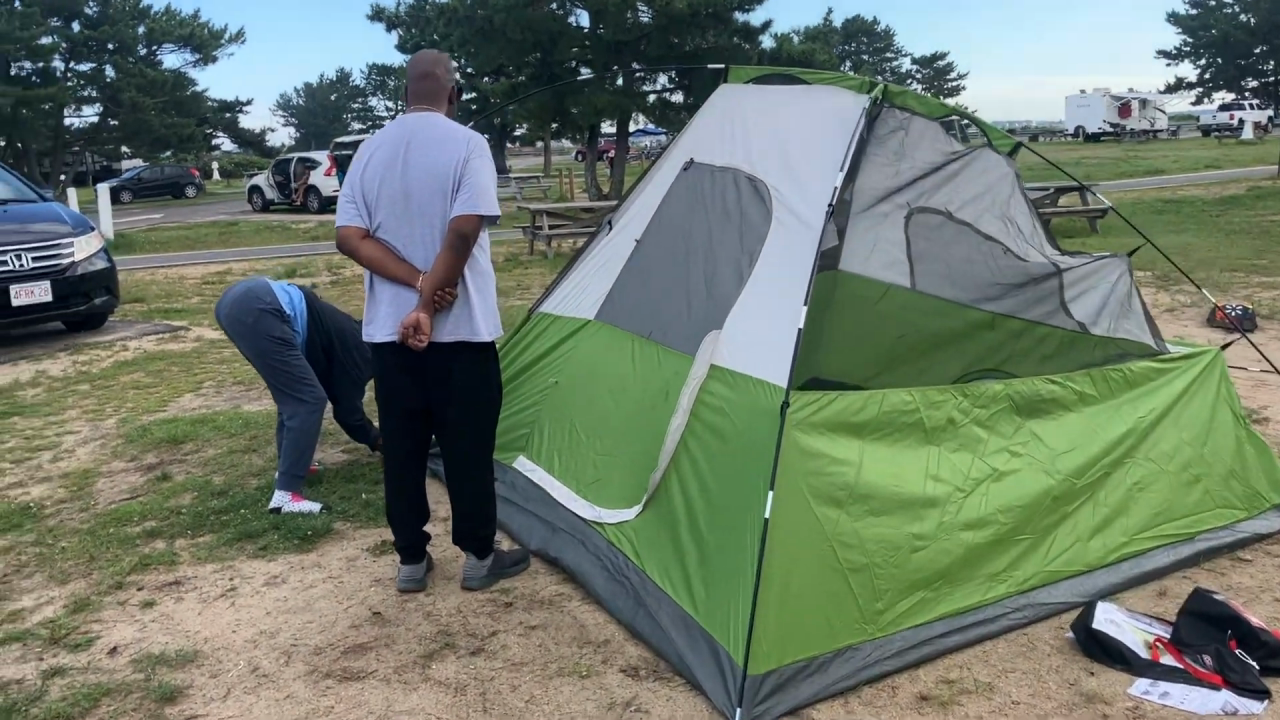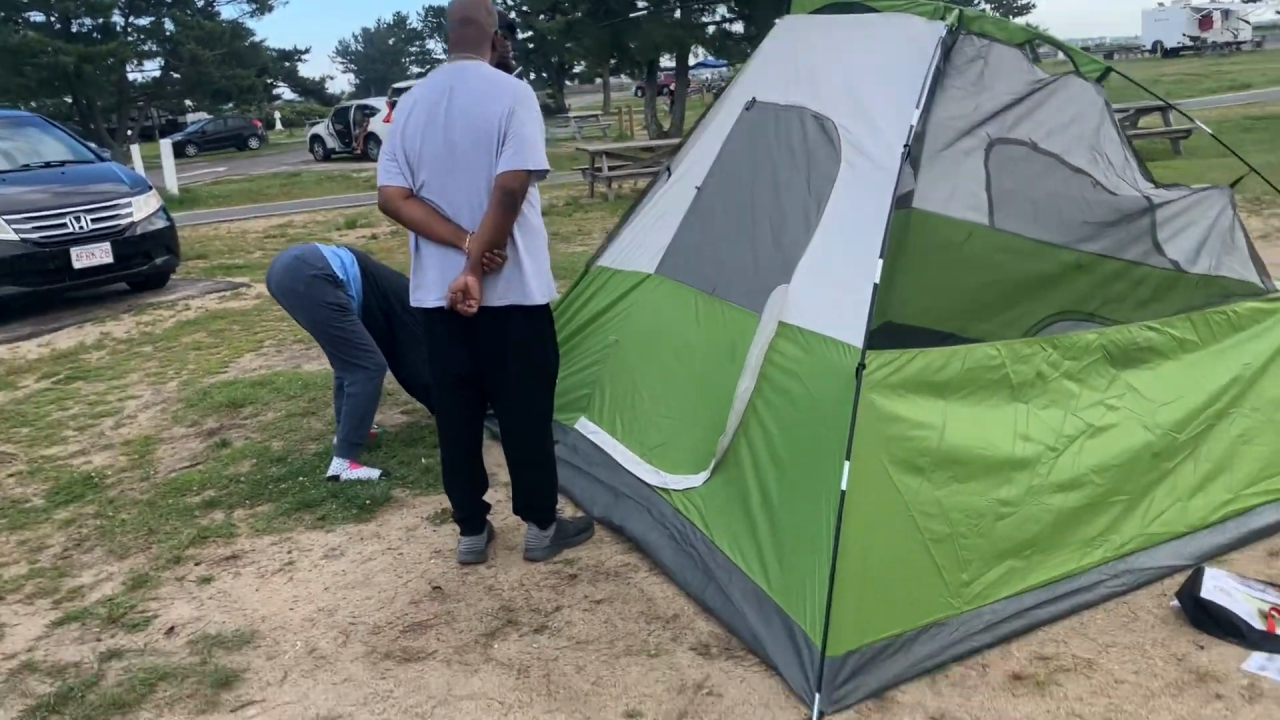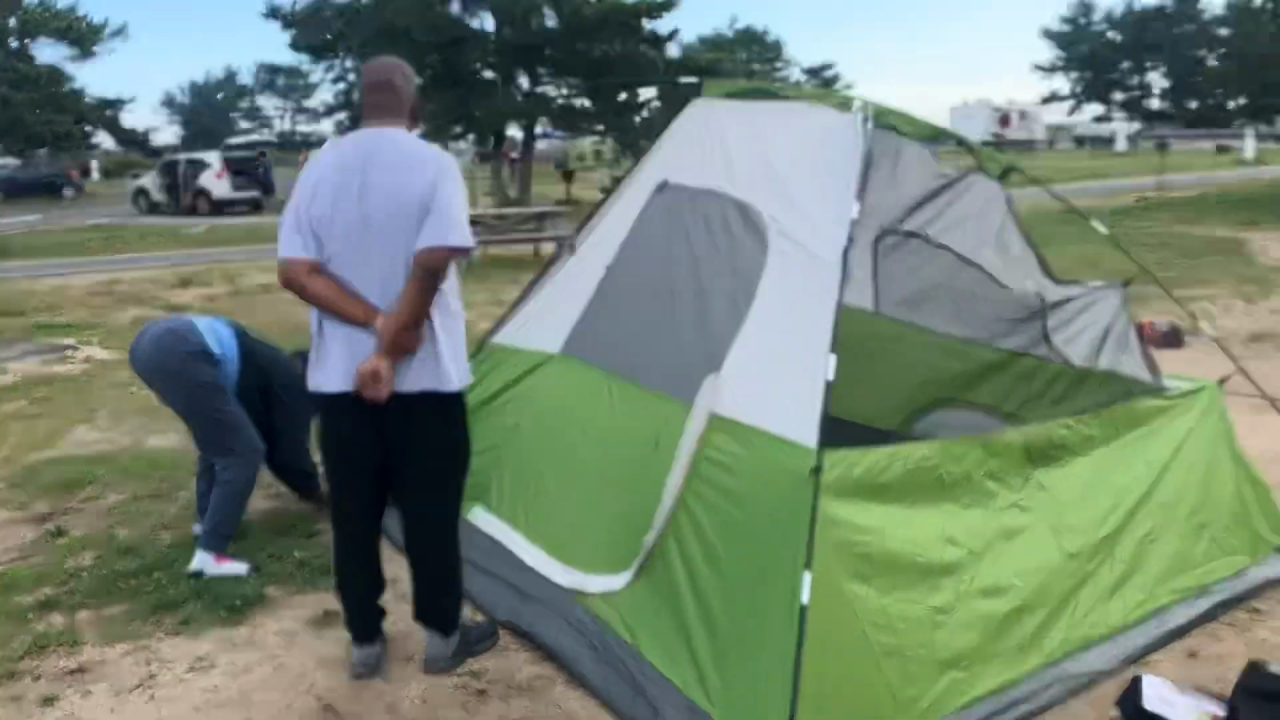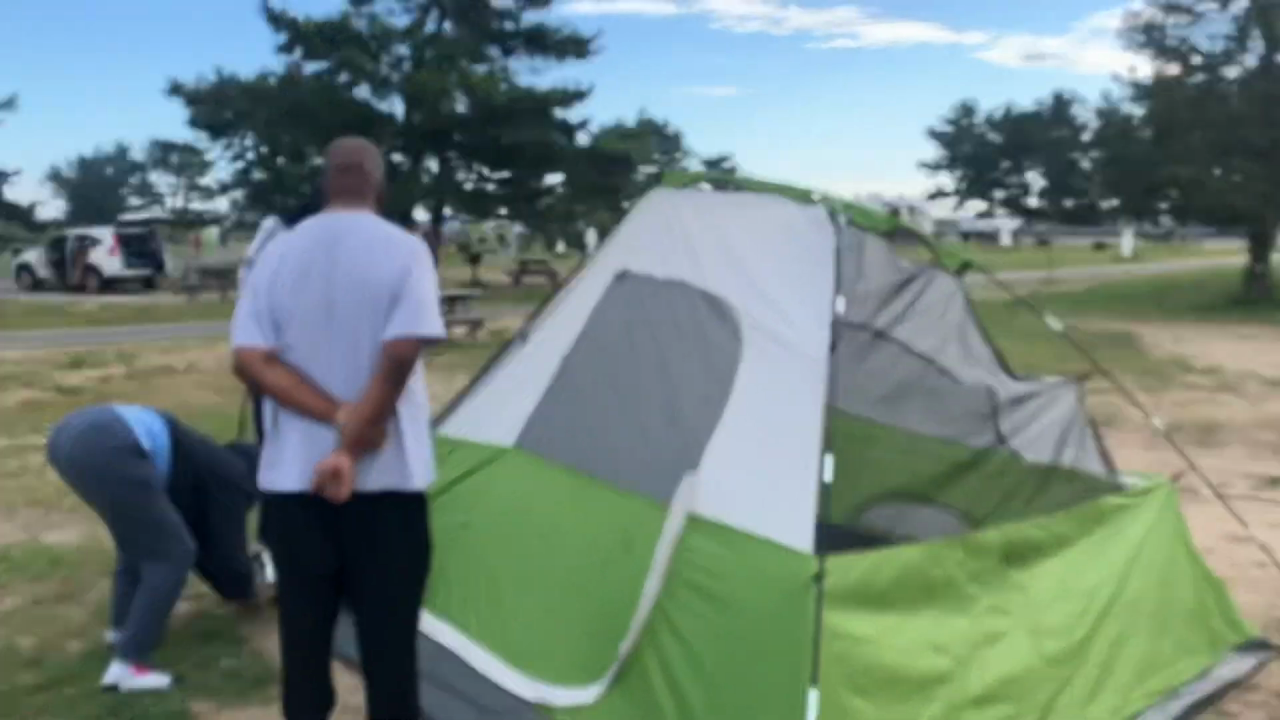
dt=0.7s
person 1, frame 1
left shoulder: (370, 149)
right shoulder: (466, 144)
left elbow: (349, 237)
right elbow: (463, 231)
left wrist: (418, 284)
right wrist: (430, 301)
left hip: (388, 329)
right hip: (458, 327)
left knee: (402, 446)
right knee: (468, 445)
left ankle: (411, 560)
right ankle: (479, 557)
person 1, frame 2
left shoulder: (412, 103)
right shoulder: (510, 93)
left elbow: (393, 197)
right elbow: (512, 186)
left wrist: (465, 243)
right wrist: (477, 266)
left hip: (435, 294)
right hip: (513, 291)
left knee: (456, 411)
right knee: (525, 409)
left ankle: (471, 531)
right ankle: (542, 527)
person 1, frame 3
left shoulder: (319, 168)
right shoulder: (432, 163)
left elbow: (294, 271)
right elbow: (431, 263)
left wrist: (376, 325)
right wrist: (389, 347)
left hip: (339, 377)
right hip: (423, 375)
left knee: (353, 509)
right knee: (430, 507)
left ankle: (364, 638)
right ankle: (442, 633)
person 1, frame 4
left shoulder: (278, 254)
right shoulder: (404, 251)
left elbow: (250, 362)
right elbow: (400, 357)
left wrist: (338, 418)
right wrist: (349, 448)
left hip: (293, 477)
right hip: (384, 477)
left knee: (304, 625)
right knee: (387, 625)
person 2, frame 1
left shoulder: (346, 333)
right shoulder: (356, 350)
right elbow: (348, 411)
right wrist: (378, 441)
left hip: (236, 300)
right hip: (261, 311)
left knee: (293, 395)
right knee: (308, 400)
left ankle: (287, 465)
right ankle: (285, 496)
person 2, frame 2
left shoulder: (400, 295)
right shoulder: (410, 307)
left elbow: (402, 361)
right elbow: (414, 369)
right hip: (310, 276)
left knee: (351, 359)
right knee: (367, 366)
left ankle: (346, 432)
right ankle: (344, 464)
person 2, frame 3
left shoulder: (269, 368)
right shoulder: (293, 384)
right elbow: (291, 450)
left wrist: (306, 488)
right wrist: (315, 493)
right hip: (186, 352)
left knee: (218, 440)
right knee: (243, 451)
left ankle: (207, 521)
right ankle: (209, 557)
person 2, frame 4
left shoulder: (210, 463)
right shoulder: (231, 480)
left elbow: (201, 539)
right elbow: (225, 549)
left wrist: (234, 588)
right wrist: (245, 592)
right hip: (110, 446)
left knee: (139, 540)
right knee: (171, 555)
left ankle: (121, 629)
